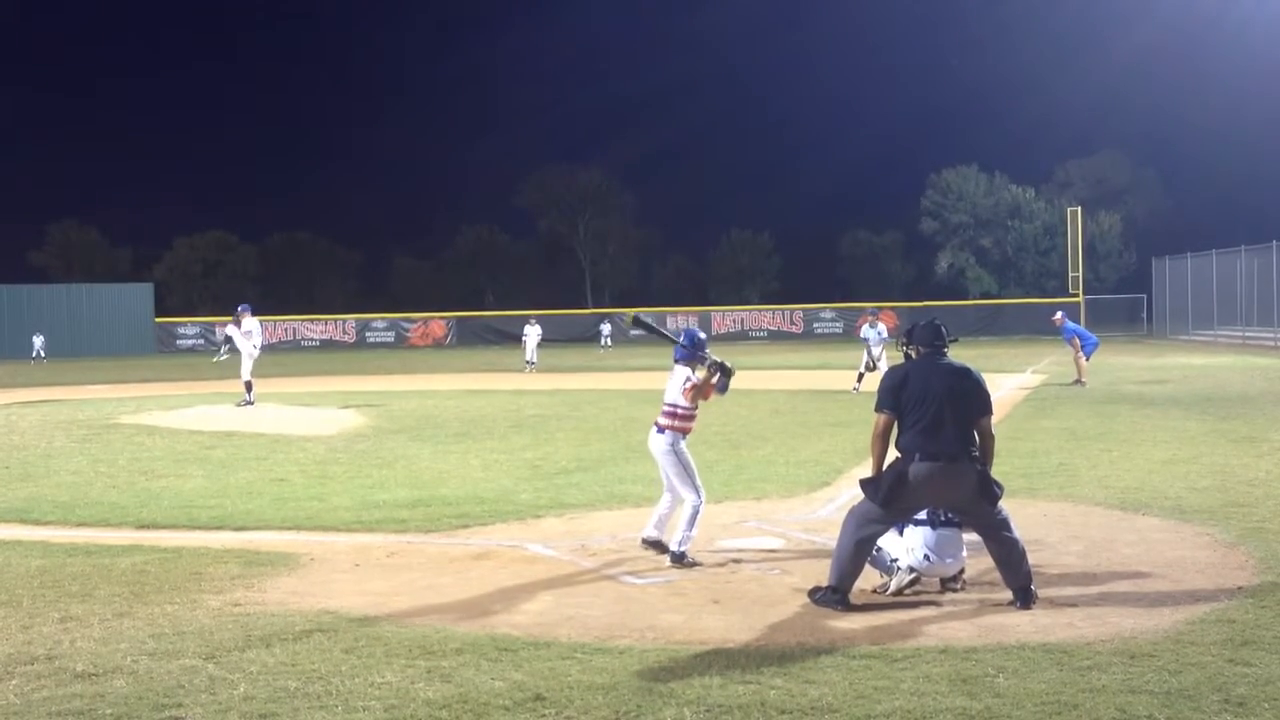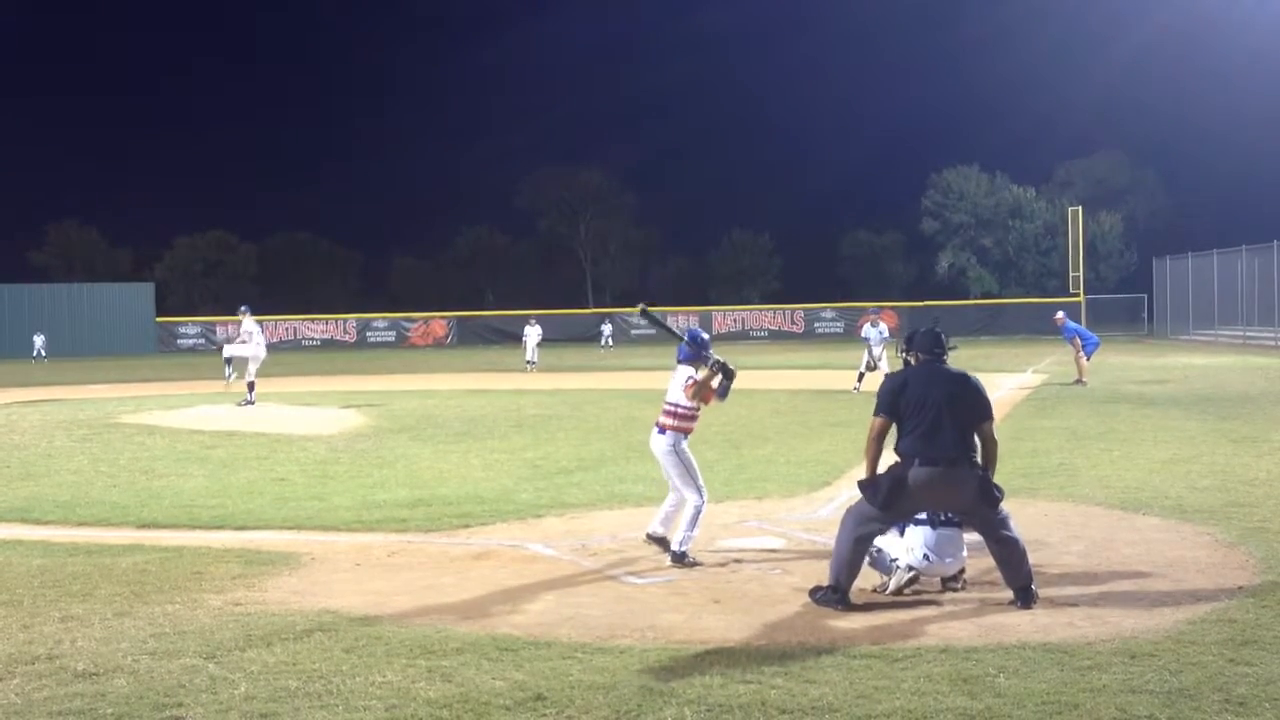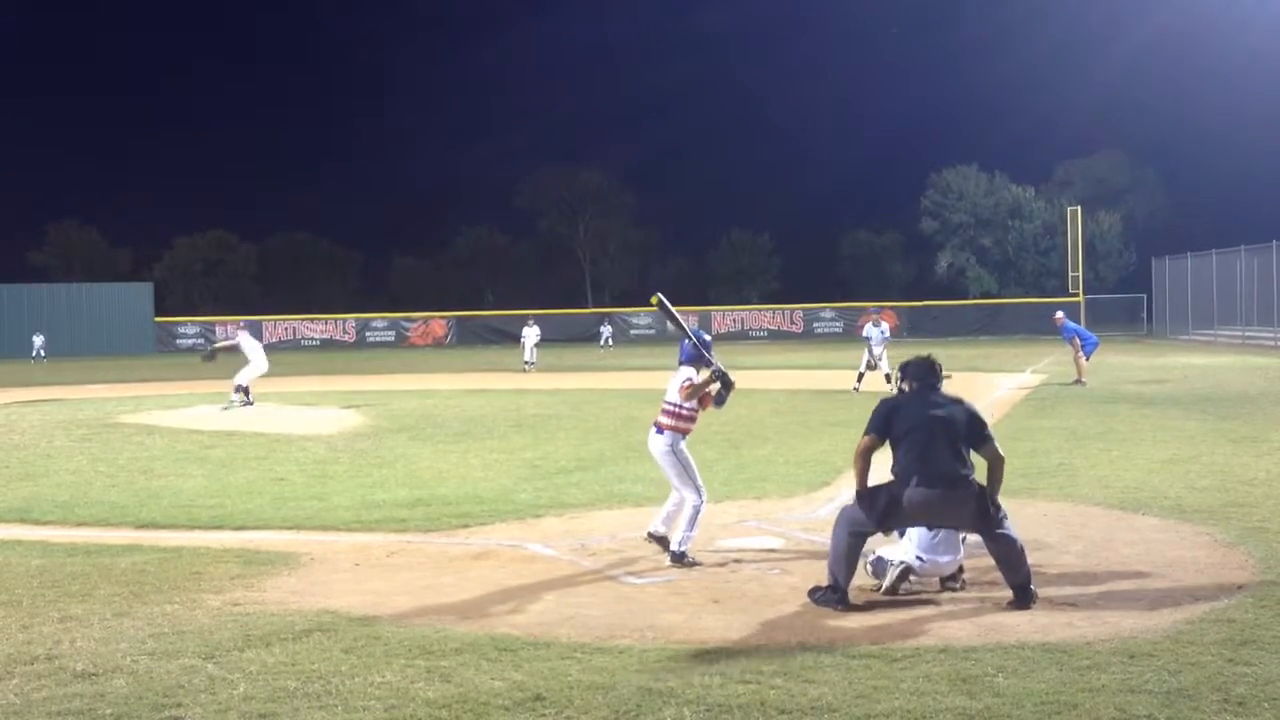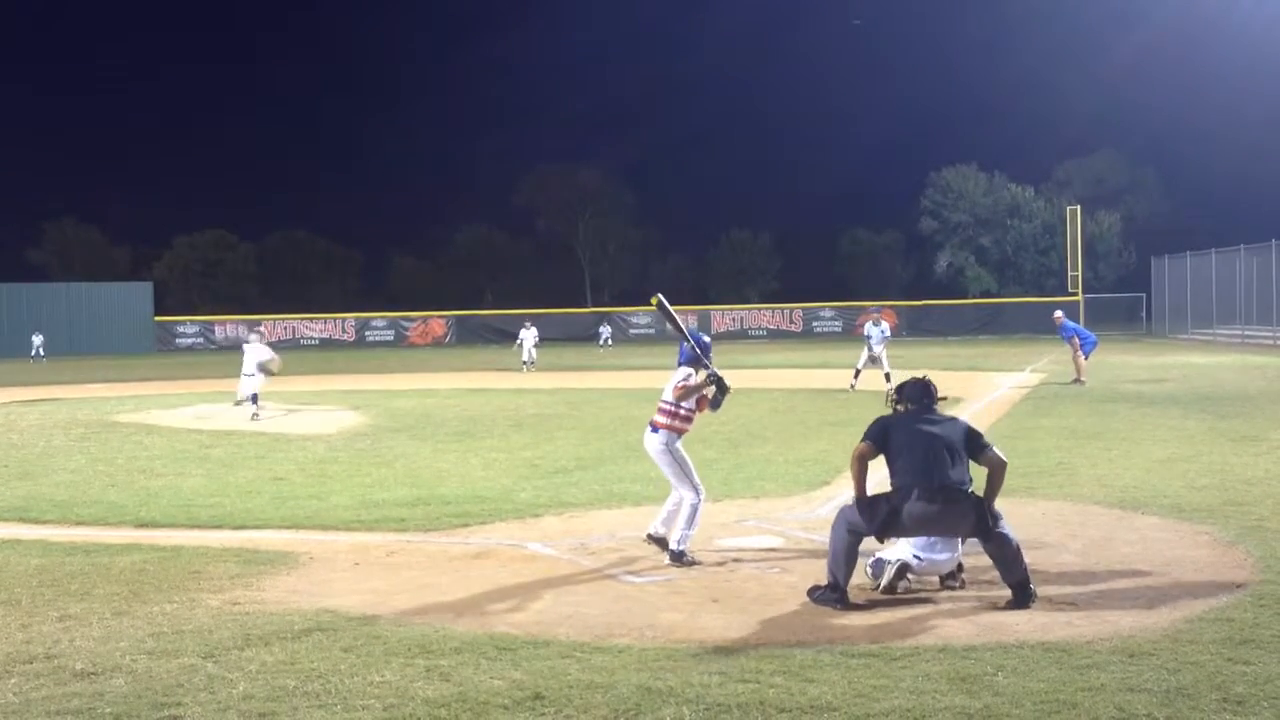
dt=0.2s
person 1, frame 1
left shoulder: (898, 375)
right shoulder: (971, 376)
left elbow: (882, 431)
right elbow: (986, 434)
left wrist: (876, 477)
right wrist: (983, 476)
left hip: (916, 471)
right hip: (963, 472)
left knee: (861, 522)
right knee: (996, 526)
left ankle: (836, 592)
right ankle: (1023, 591)
person 1, frame 2
left shoulder: (898, 381)
right shoulder: (970, 383)
left elbow: (877, 434)
right elbow: (989, 439)
left wrist: (870, 479)
right wrist: (985, 481)
left hip: (915, 475)
right hip: (963, 476)
left knee: (859, 521)
right knee: (997, 525)
left ankle: (836, 591)
right ankle: (1024, 590)
person 1, frame 3
left shoulder: (892, 406)
right shoulder: (963, 408)
left elbow: (864, 450)
right elbow: (996, 457)
left wrist: (861, 493)
right wrist: (990, 500)
left hip: (912, 495)
right hip: (960, 496)
left knee: (850, 519)
right knee: (995, 522)
left ankle: (835, 592)
right ankle: (1023, 591)
person 1, frame 4
left shoulder: (887, 423)
right shoulder: (958, 425)
left elbow: (859, 456)
right elbow: (998, 463)
left wrist: (861, 501)
right wrist: (986, 506)
left hip: (910, 510)
right hip: (959, 512)
left knee: (848, 519)
right knee: (991, 521)
left ankle: (835, 591)
right ankle: (1022, 590)
person 2, frame 1
left shoulder: (685, 372)
right shoulder: (684, 373)
left elbow: (716, 390)
right elbow: (692, 397)
left wrist: (722, 375)
right wrist: (710, 373)
left hip: (662, 438)
right hip: (670, 441)
left knee: (673, 493)
right knee: (695, 497)
left ankle: (651, 536)
right ankle: (677, 552)
person 2, frame 2
left shoulder: (687, 372)
right shoulder: (686, 372)
left elbow: (717, 396)
right elbow: (693, 394)
left wrist: (726, 378)
right wrist: (711, 372)
left hip: (663, 438)
right hip: (671, 441)
left knee: (680, 492)
right knee: (697, 497)
left ankle: (656, 532)
right ankle: (678, 552)
person 2, frame 3
left shoulder: (689, 374)
right shoulder: (688, 373)
left elbow: (714, 402)
right elbow: (686, 396)
left wrist: (724, 386)
right wrist: (710, 379)
left hip: (662, 439)
right hip: (669, 441)
left knee: (682, 492)
right knee: (696, 496)
left ankle: (657, 531)
right ankle: (677, 552)
person 2, frame 4
left shoulder: (689, 375)
right shoulder: (687, 373)
left elbow: (710, 406)
right elbow: (678, 396)
left wrist: (719, 390)
right wrist: (704, 383)
left hip: (659, 438)
right hip: (664, 440)
left knee: (682, 490)
right knee: (694, 494)
left ankle: (657, 532)
right ankle: (677, 551)
